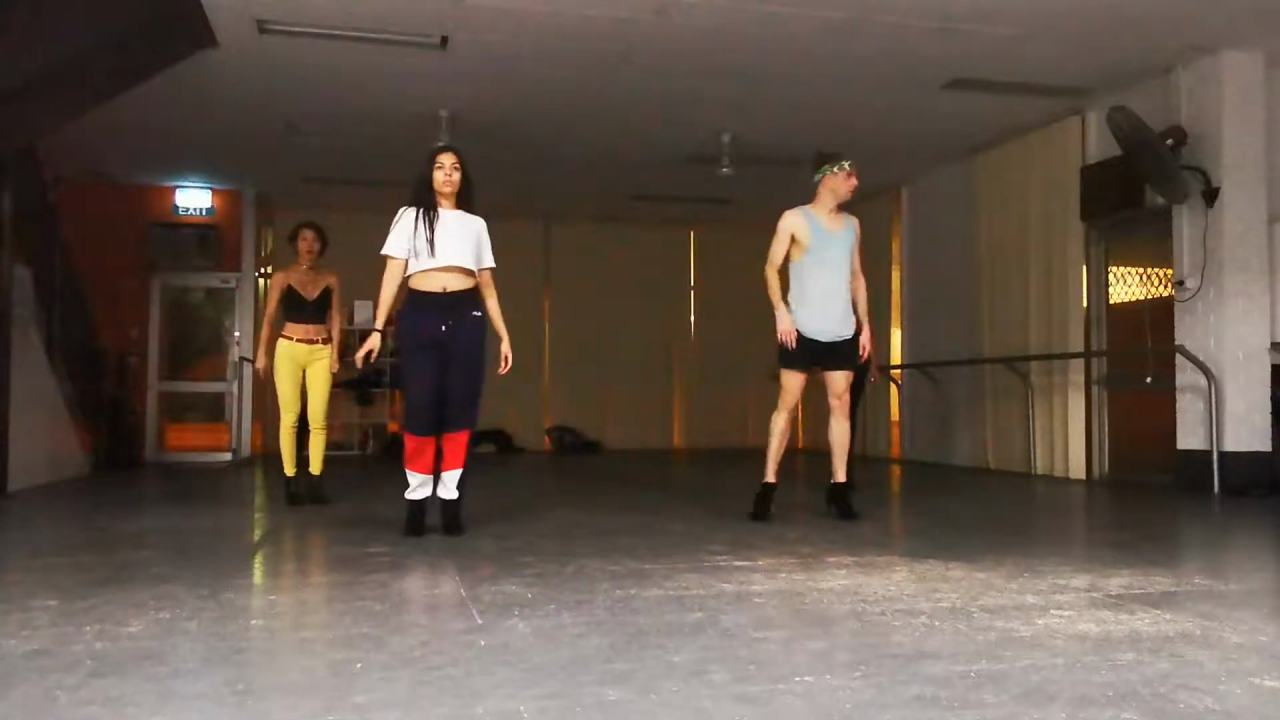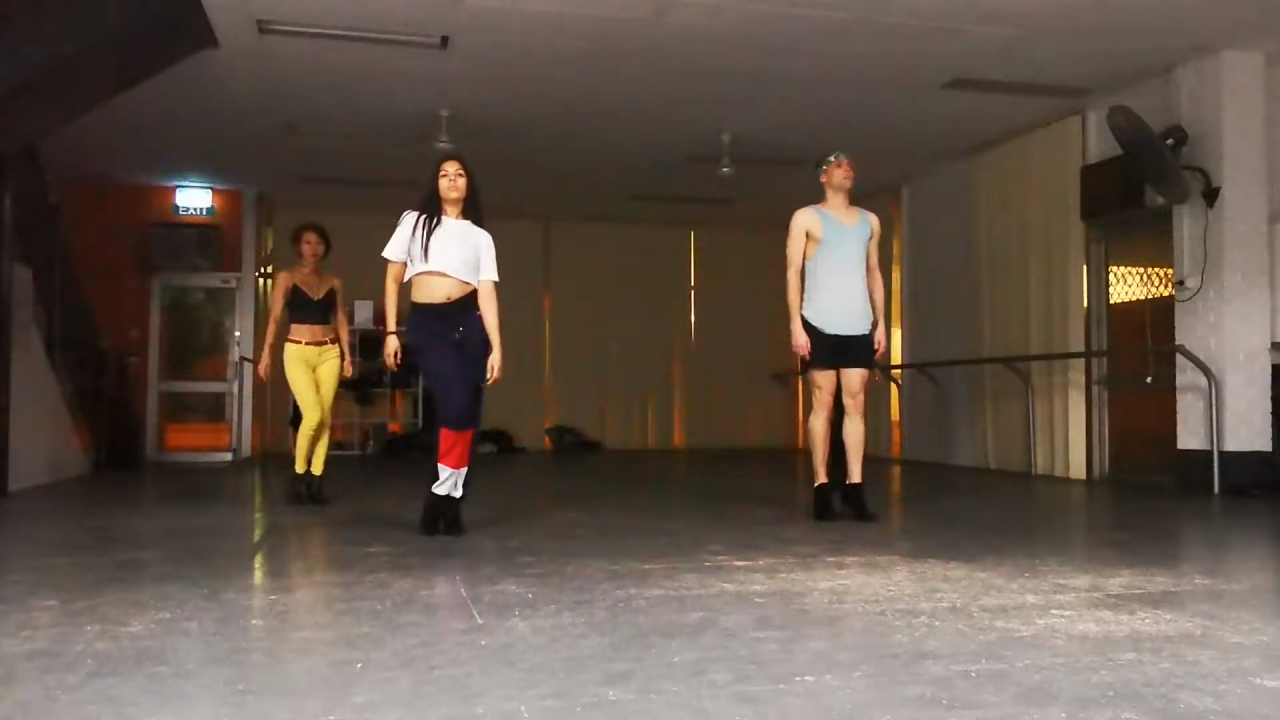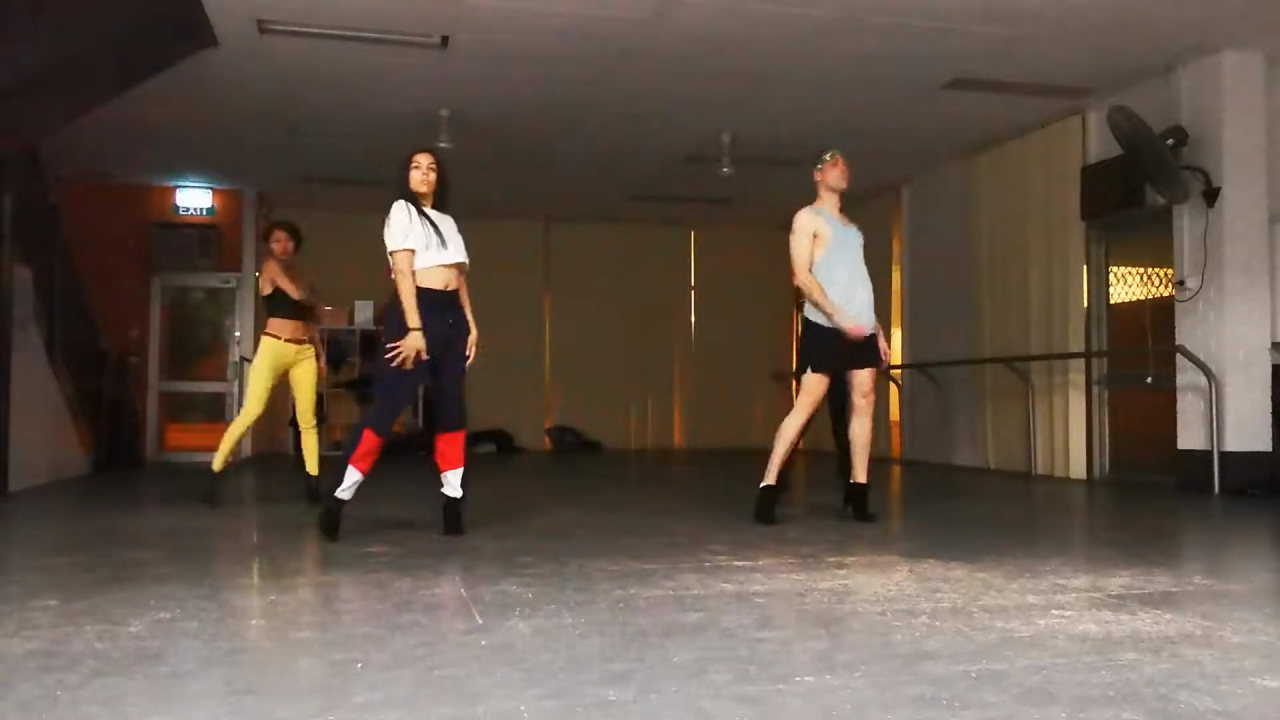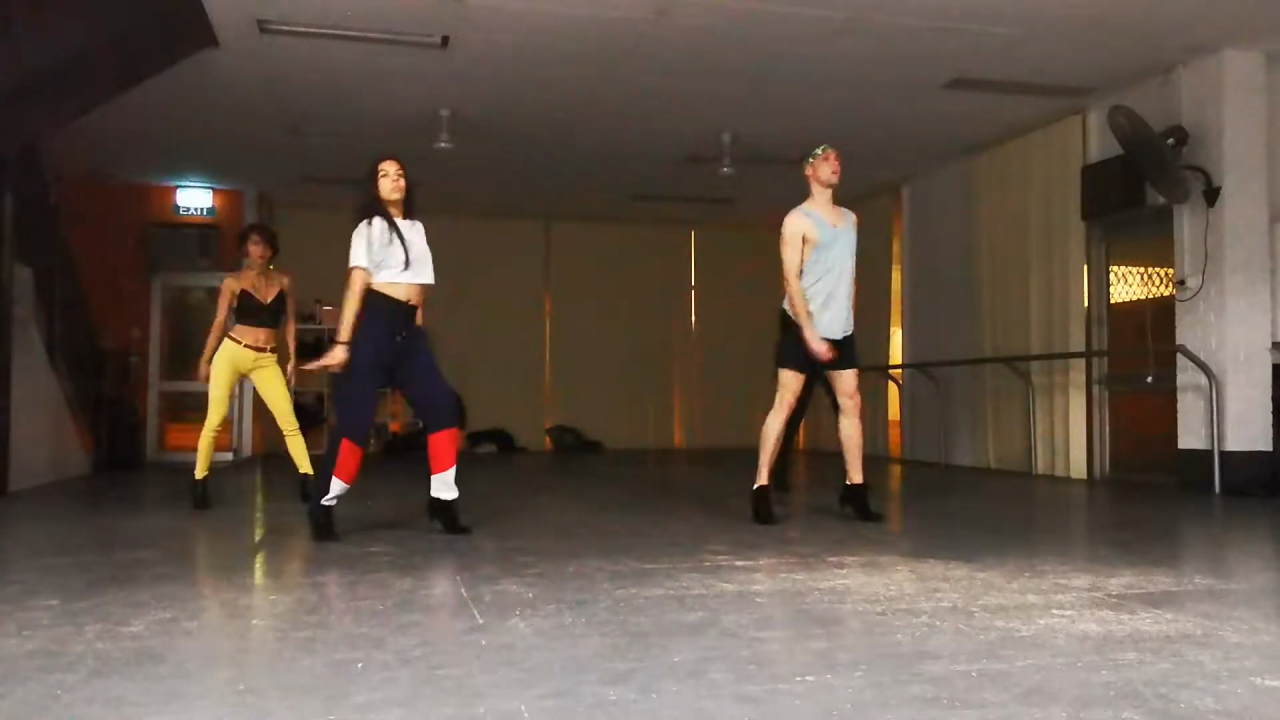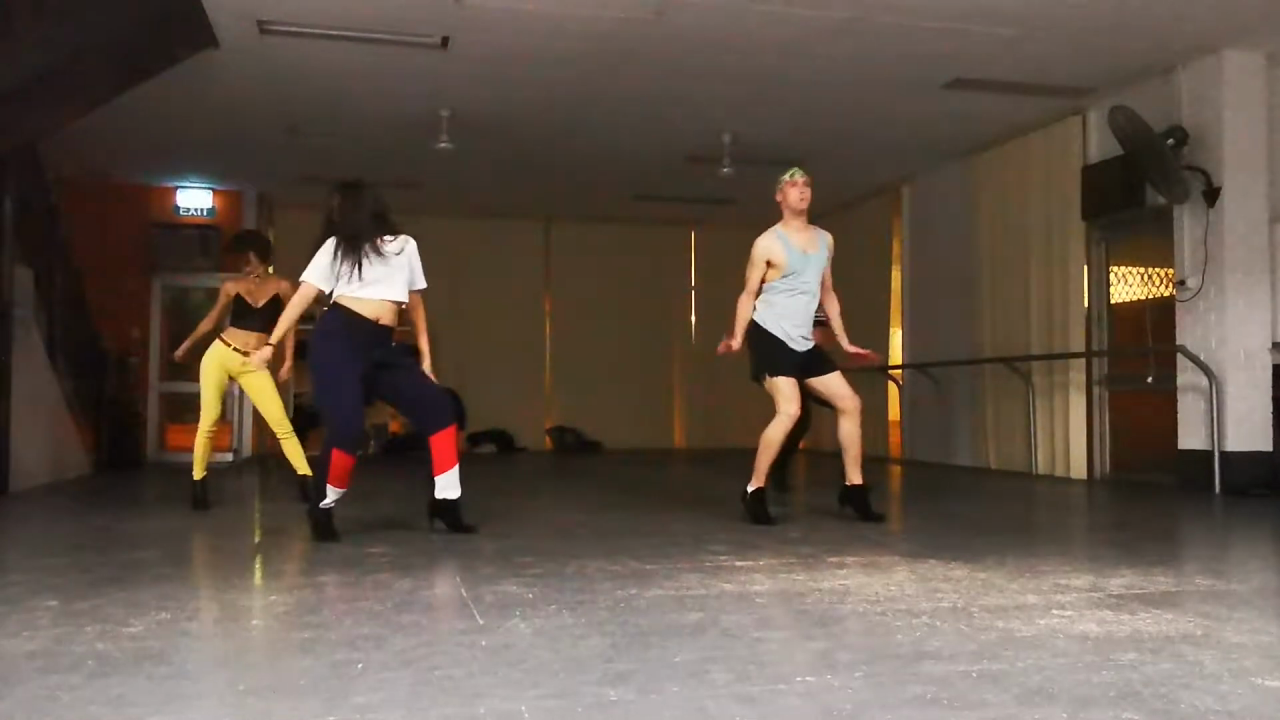
dt=1s
person 1, frame 1
left shoulder: (476, 225)
right shoulder: (410, 216)
left elbow: (487, 284)
right elbow: (392, 274)
left wrist: (504, 335)
right wrist: (377, 329)
left hip: (466, 316)
right hip: (420, 315)
left knee: (460, 407)
right knee: (421, 405)
left ankle: (450, 498)
right ankle: (417, 498)
person 1, frame 2
left shoulder: (480, 236)
right shoulder: (414, 221)
left elbow: (487, 294)
right elbow: (393, 279)
left wrist: (496, 348)
right wrist: (391, 333)
left hip: (468, 322)
right hip: (426, 324)
left knee: (468, 412)
right knee: (456, 404)
left ankle: (451, 498)
right ankle: (442, 491)
person 1, frame 3
left shoulder: (447, 222)
right shoulder: (402, 210)
right elbow: (401, 272)
left wrist: (471, 324)
right wrist: (413, 328)
left hip: (449, 315)
right hip: (413, 315)
left knee: (450, 407)
right knee: (389, 404)
left ankle: (452, 500)
right ankle: (339, 497)
person 1, frame 4
left shoulder: (416, 228)
right shoulder: (372, 227)
right elbow: (357, 285)
left wrist: (416, 328)
right wrist: (341, 343)
left hip: (405, 330)
right hip: (372, 325)
left knee: (441, 407)
right knee: (356, 416)
left ankle: (442, 501)
right ankle: (323, 505)
person 1, frame 5
left shoulder: (404, 246)
right shoulder: (337, 247)
left elbow: (414, 304)
right elbow: (304, 295)
left wrist: (425, 359)
right wrist: (270, 345)
left hip: (381, 347)
right hip: (337, 340)
left knee: (435, 407)
right knee: (346, 428)
left ankle: (444, 503)
right ankle: (321, 509)
person 2, frame 1
left shoulder: (852, 225)
right shoulder: (794, 220)
left elbow: (857, 277)
right elbow: (771, 269)
left wrist: (865, 324)
right wrist: (782, 313)
left hip: (842, 330)
right hip: (803, 328)
left knee: (840, 404)
right knee: (787, 404)
left ankle: (838, 487)
right ankle: (768, 484)
person 2, frame 2
left shoulder: (869, 221)
right shoulder: (805, 218)
left elbow: (874, 273)
right elbow: (793, 273)
left wrist: (880, 322)
right wrist: (795, 324)
left hip: (858, 326)
right hip: (820, 324)
left knee: (854, 403)
right knee: (823, 403)
left ankle: (854, 486)
right ankle: (822, 486)
person 2, frame 3
left shoulder: (851, 229)
right shoulder: (807, 218)
right elbow: (802, 276)
left wrist: (878, 333)
right wrist: (840, 318)
left hip: (860, 326)
right hip: (824, 326)
left knee: (863, 403)
right knee: (806, 405)
left ankle: (857, 489)
right ankle: (768, 486)
person 2, frame 4
left shoulder: (849, 219)
right shoulder: (797, 220)
right elbow: (791, 281)
left wrist: (846, 320)
right wrist: (810, 333)
left hip: (839, 328)
right hip: (802, 325)
left knee: (850, 403)
right knee: (785, 404)
left ankle: (855, 489)
right ankle: (761, 488)
person 2, frame 5
left shoulder: (826, 240)
right shoulder: (768, 243)
right elbow: (749, 295)
left wrist: (844, 340)
right wrist: (738, 337)
left hip: (806, 342)
right hip: (770, 336)
left knee: (849, 404)
right knee: (789, 410)
left ankle: (854, 489)
right ankle: (755, 491)
person 3, frame 1
left shoulder: (330, 280)
right shoulder: (282, 277)
left elbow: (335, 319)
right elbow: (269, 316)
left wrist: (336, 353)
right wrist: (261, 351)
left hip: (320, 351)
right hip: (289, 349)
left knee: (318, 419)
right knee: (290, 417)
left ankle: (315, 480)
right ankle: (291, 480)
person 3, frame 2
left shoulder: (333, 282)
right shoulder: (286, 278)
left elbow: (340, 320)
right elbow: (275, 317)
left wrist: (347, 356)
right wrist: (266, 354)
left hip: (329, 352)
right hip: (297, 351)
left knee: (324, 418)
right knee: (312, 414)
left ankle: (315, 481)
right ankle: (298, 475)
person 3, frame 3
left shoulder: (298, 277)
right shoulder: (270, 267)
right elbow: (296, 295)
left wrist: (320, 353)
right wrist: (310, 297)
left hip: (304, 351)
right hip: (273, 348)
left knee: (307, 419)
right knee: (251, 412)
left ankle: (313, 482)
right ankle: (215, 471)
person 3, frame 4
left shoulder: (284, 282)
right shoulder: (233, 282)
left elbow: (289, 322)
right elbow: (219, 322)
left wrist: (292, 359)
right wrist: (205, 361)
left hip: (267, 359)
right hip: (232, 352)
left knee: (289, 421)
right knee: (215, 420)
left ankle: (309, 480)
right ankle: (200, 482)
person 3, frame 5
left shoulder: (283, 286)
right shoulder: (232, 286)
right elbow: (212, 318)
left wrist: (289, 359)
right wrist: (186, 345)
left hip: (254, 365)
right hip: (220, 355)
left knee: (281, 423)
right knee: (208, 421)
left ankle: (307, 480)
right ankle: (198, 483)
